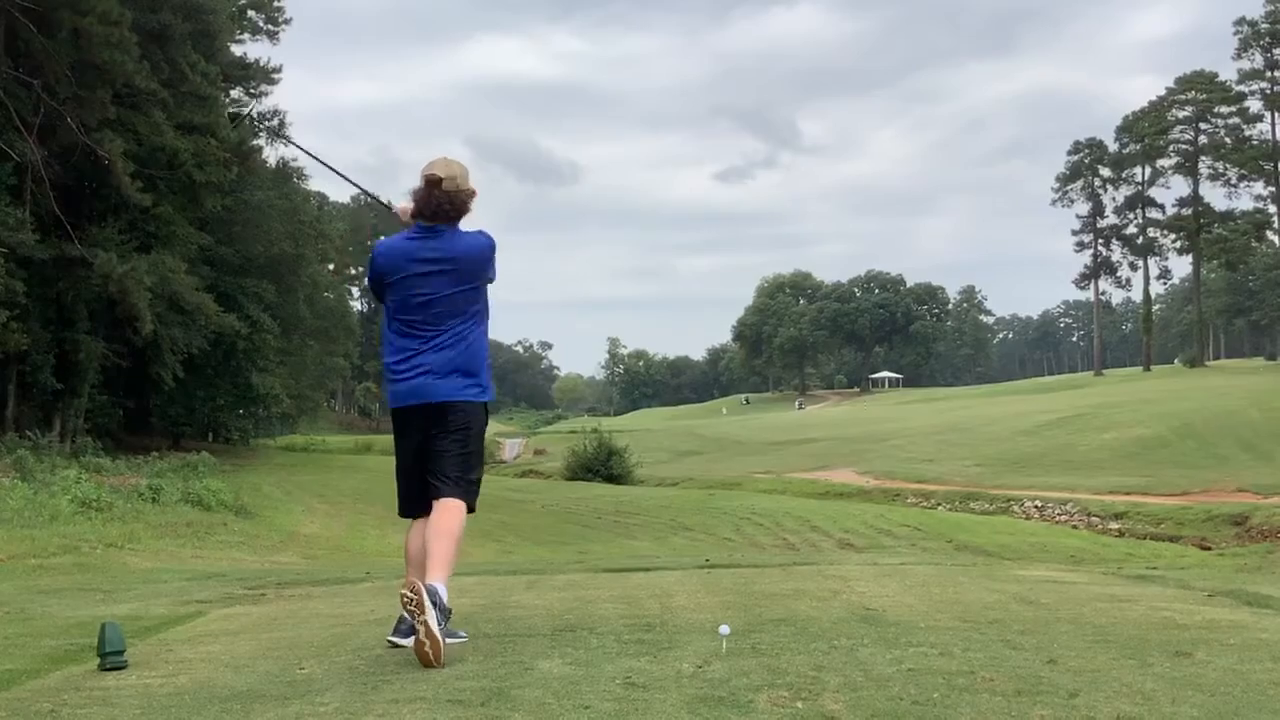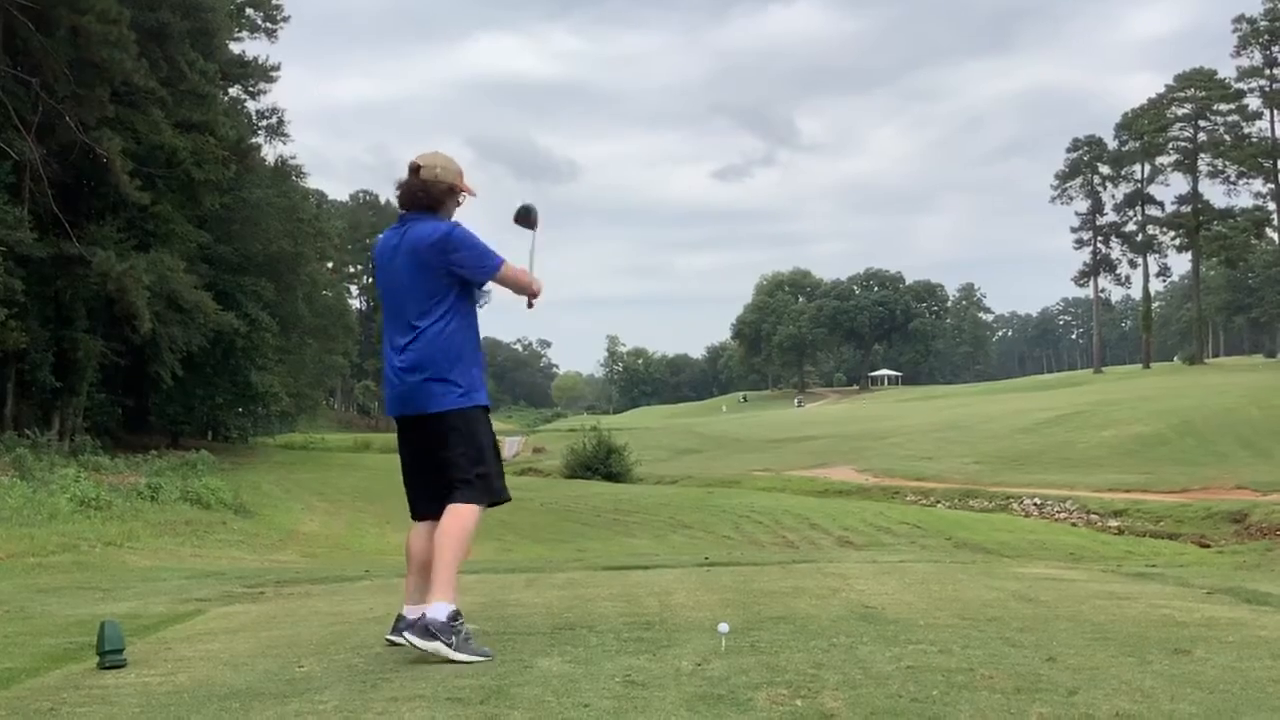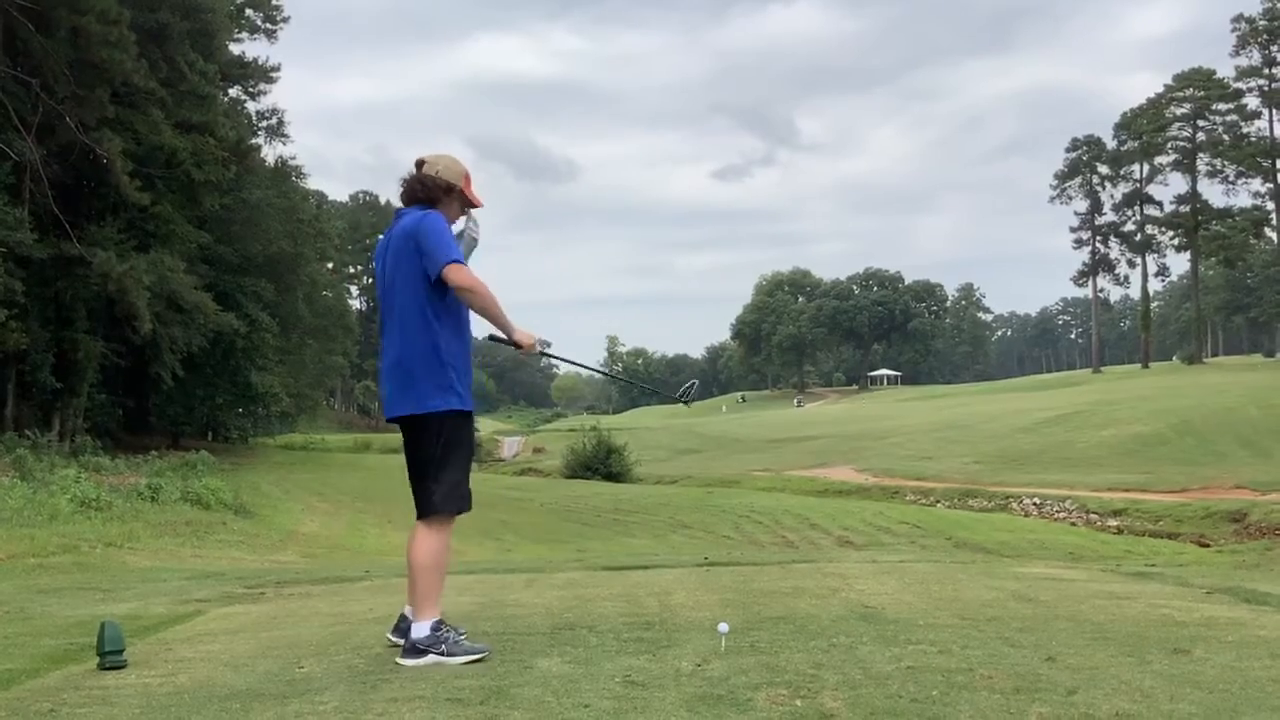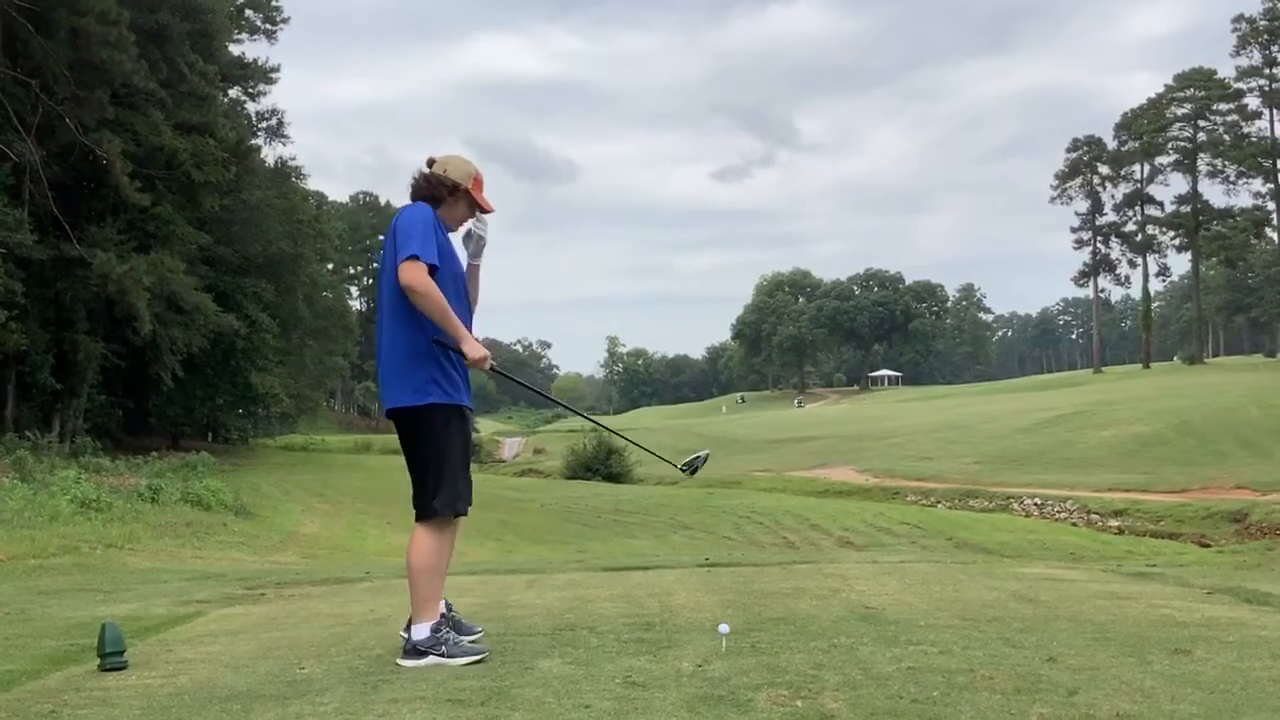
dt=0.3s
person 1, frame 1
left shoulder: (387, 252)
right shoulder: (477, 245)
left hip: (406, 392)
right hip: (458, 389)
left knee: (419, 504)
right knee: (452, 494)
left ankle: (415, 616)
right ankle: (433, 592)
person 1, frame 2
left shoulder: (384, 246)
right shoulder: (447, 237)
right elbow: (518, 280)
left wrist: (469, 287)
right wrist: (533, 286)
left hip: (406, 393)
right hip: (451, 389)
left knee: (427, 506)
right knee: (469, 495)
left ankle: (413, 614)
right ankle: (436, 615)
person 1, frame 3
left shoulder: (394, 237)
right shoulder: (425, 223)
right elbow: (460, 282)
left wrist: (466, 254)
right wrist: (511, 329)
left hip: (417, 386)
right hip: (434, 387)
left knee: (434, 507)
right knee: (439, 508)
left ankle: (414, 616)
right ankle: (424, 634)
person 1, frame 4
left shoulder: (428, 232)
right shoulder: (416, 216)
left elbow: (460, 306)
right elbow: (414, 279)
left wrist: (474, 259)
right wrist: (466, 340)
left hip: (437, 385)
right hip: (426, 386)
left knee: (447, 506)
right knee: (436, 510)
left ankle: (433, 610)
right ankle: (423, 636)
